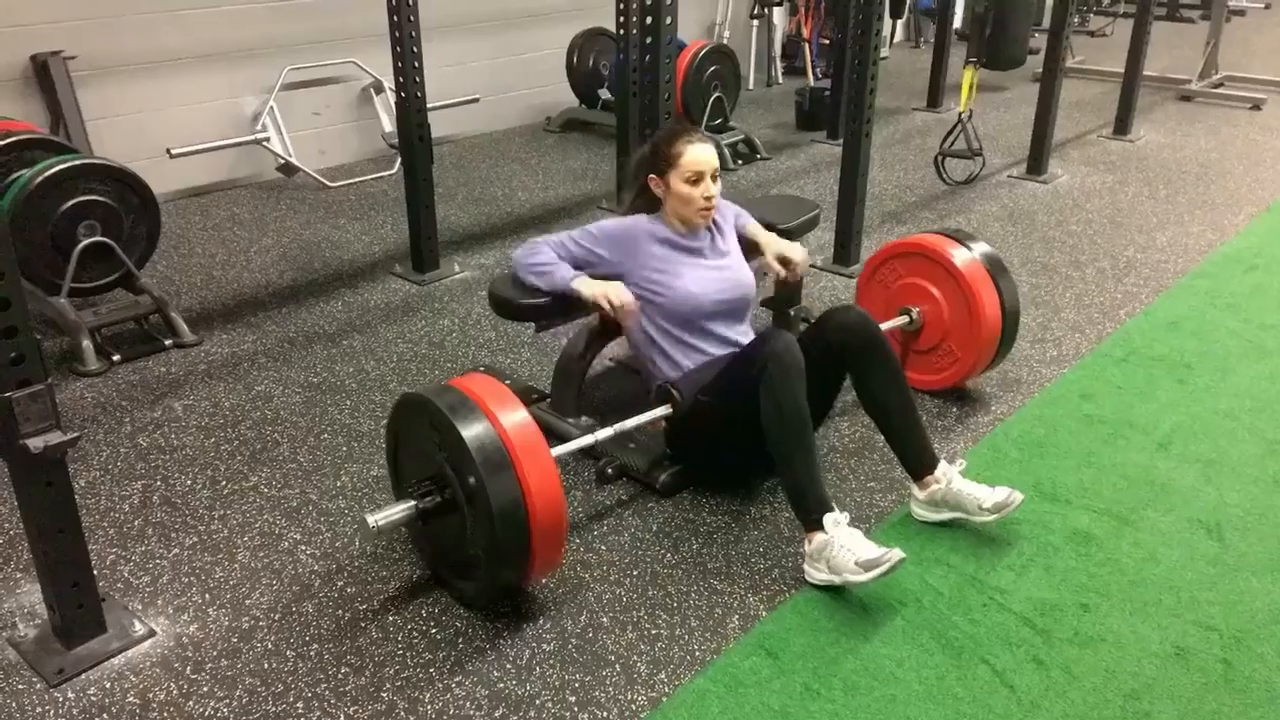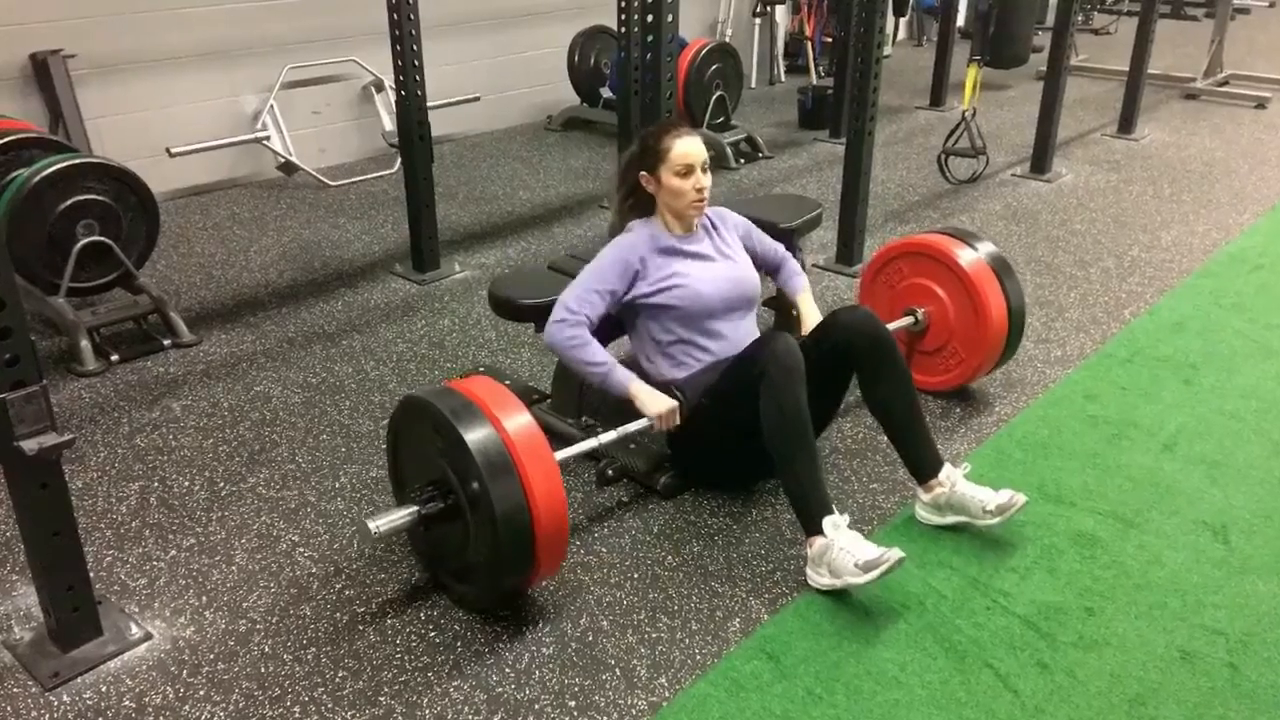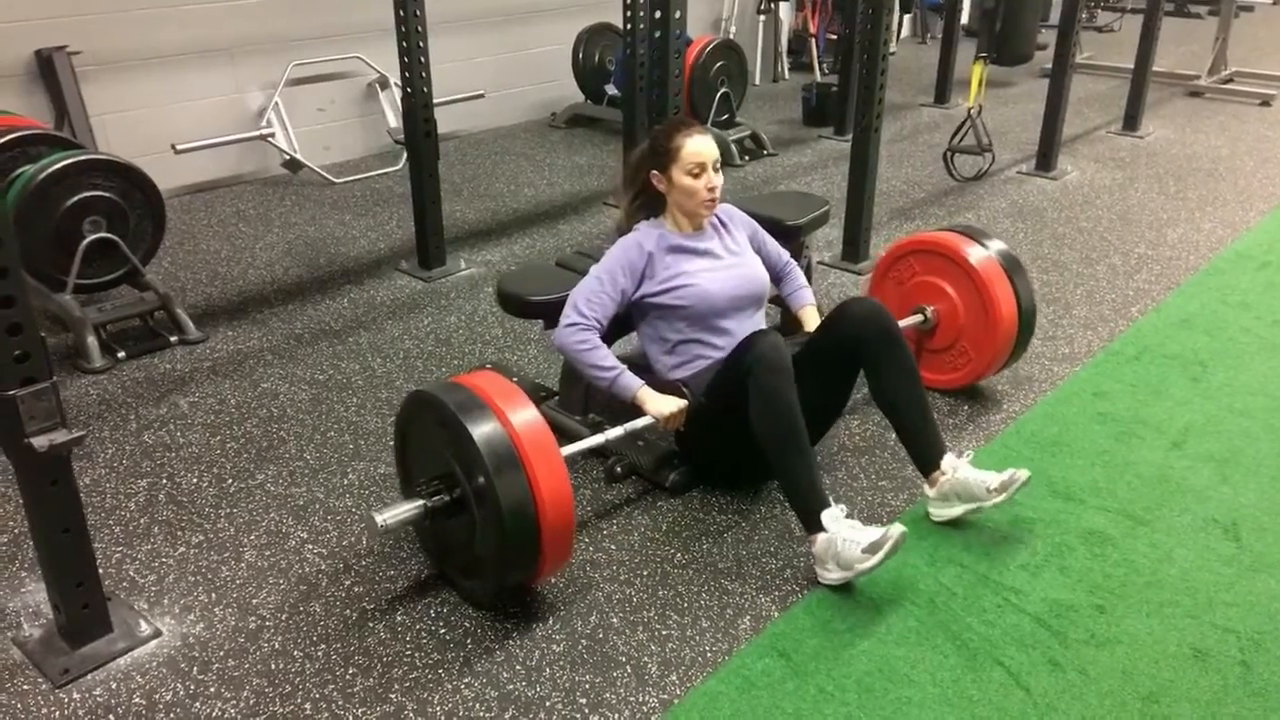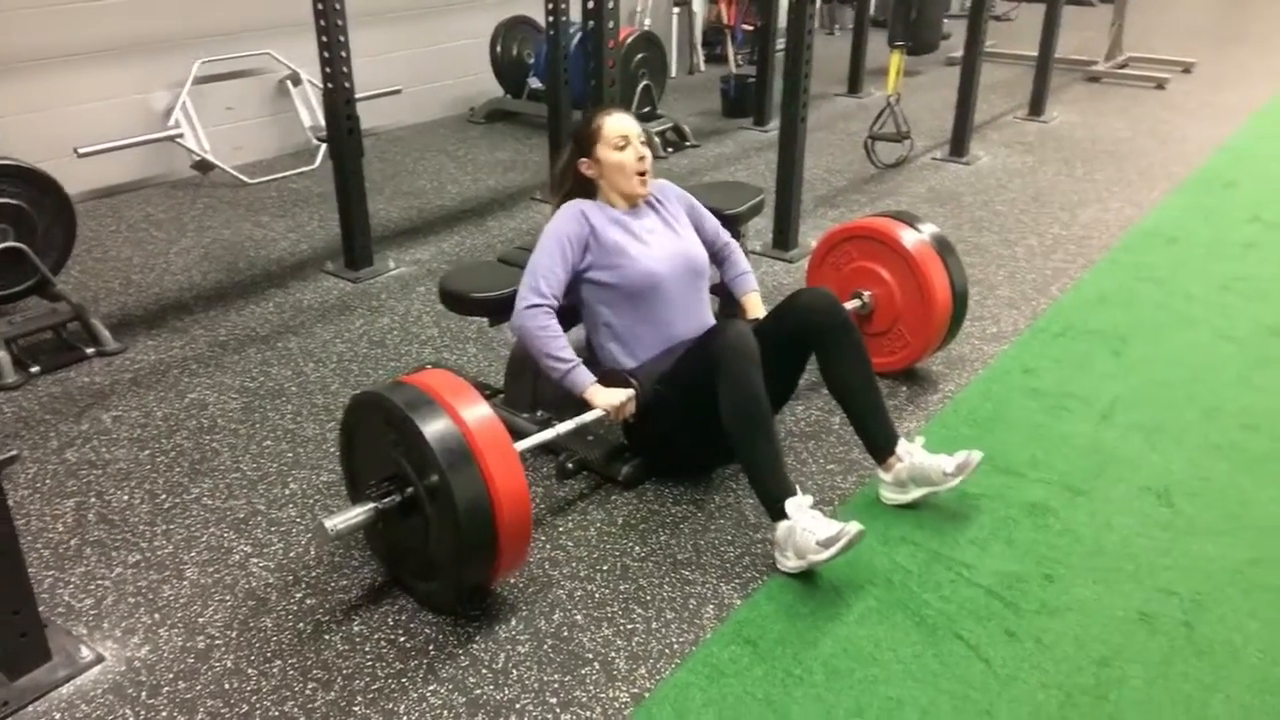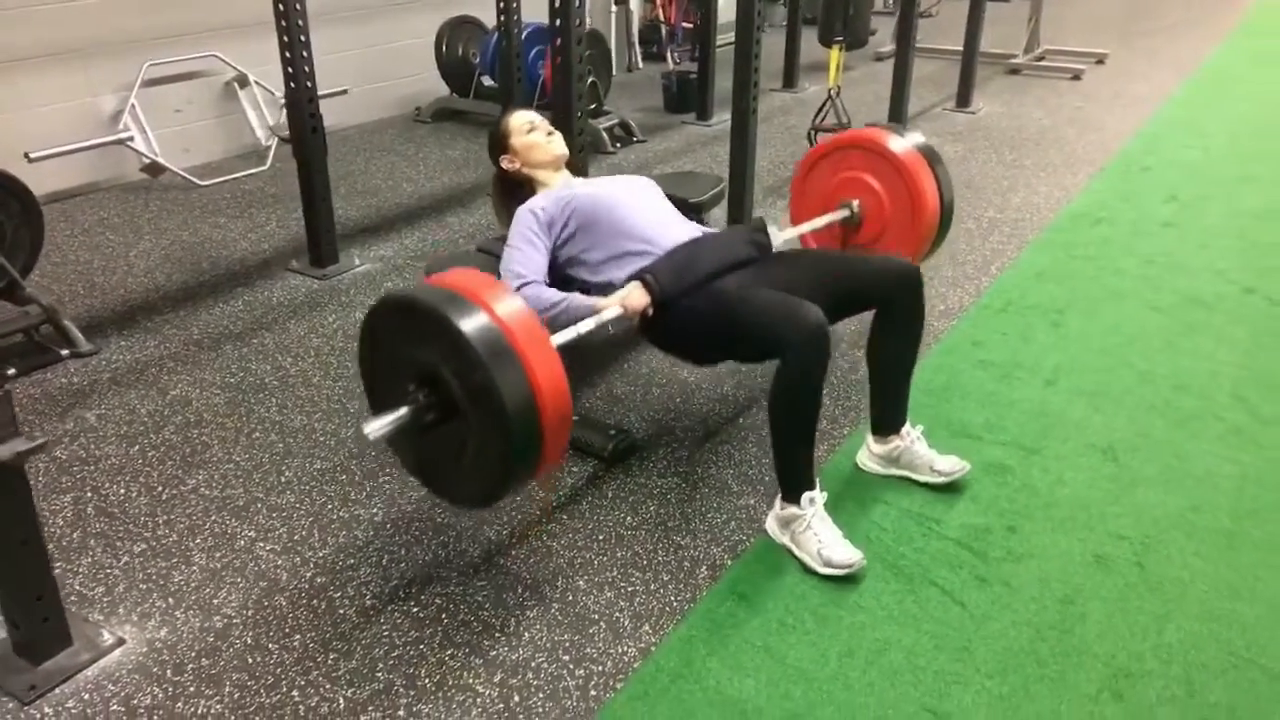
dt=1s
person 1, frame 1
left shoulder: (719, 218)
right shoulder: (630, 237)
right elbow: (530, 255)
left wrist: (769, 240)
right wrist: (587, 283)
left hip: (766, 401)
right hip: (699, 419)
left knee: (848, 323)
right knee: (775, 345)
left ankle: (932, 483)
right ankle: (822, 541)
person 1, frame 2
left shoulder: (723, 223)
right shoulder: (632, 249)
left elbow: (782, 261)
right elbow: (563, 329)
left wrist: (808, 308)
right wrist: (638, 389)
left hip: (771, 401)
right hip: (703, 424)
left knee: (856, 324)
right knee: (776, 348)
left ankle: (937, 487)
right ankle: (825, 544)
person 1, frame 3
left shoulder: (730, 220)
right shoulder: (641, 248)
left elbow: (785, 268)
right elbow: (573, 331)
left wrist: (814, 326)
right wrist: (645, 396)
left hip: (775, 398)
right hip: (713, 421)
left knee: (862, 315)
right knee: (763, 346)
left ankle: (943, 476)
right ankle: (827, 535)
person 1, frame 4
left shoulder: (666, 197)
right shoulder: (578, 219)
left elbow: (726, 250)
right elbow: (530, 314)
left wrist: (759, 318)
right wrist: (591, 389)
left hip: (723, 382)
right hip: (656, 408)
left knee: (815, 305)
right knee: (731, 337)
left ankle: (897, 463)
right ankle: (791, 524)
person 1, frame 5
left shoulder: (622, 181)
right shoulder: (536, 213)
right elbow: (523, 294)
left wrist: (750, 234)
right wrist: (604, 302)
left hip: (733, 266)
right hip: (675, 304)
left knee: (899, 279)
right knee: (804, 328)
left ankle: (889, 441)
right ankle: (795, 509)
